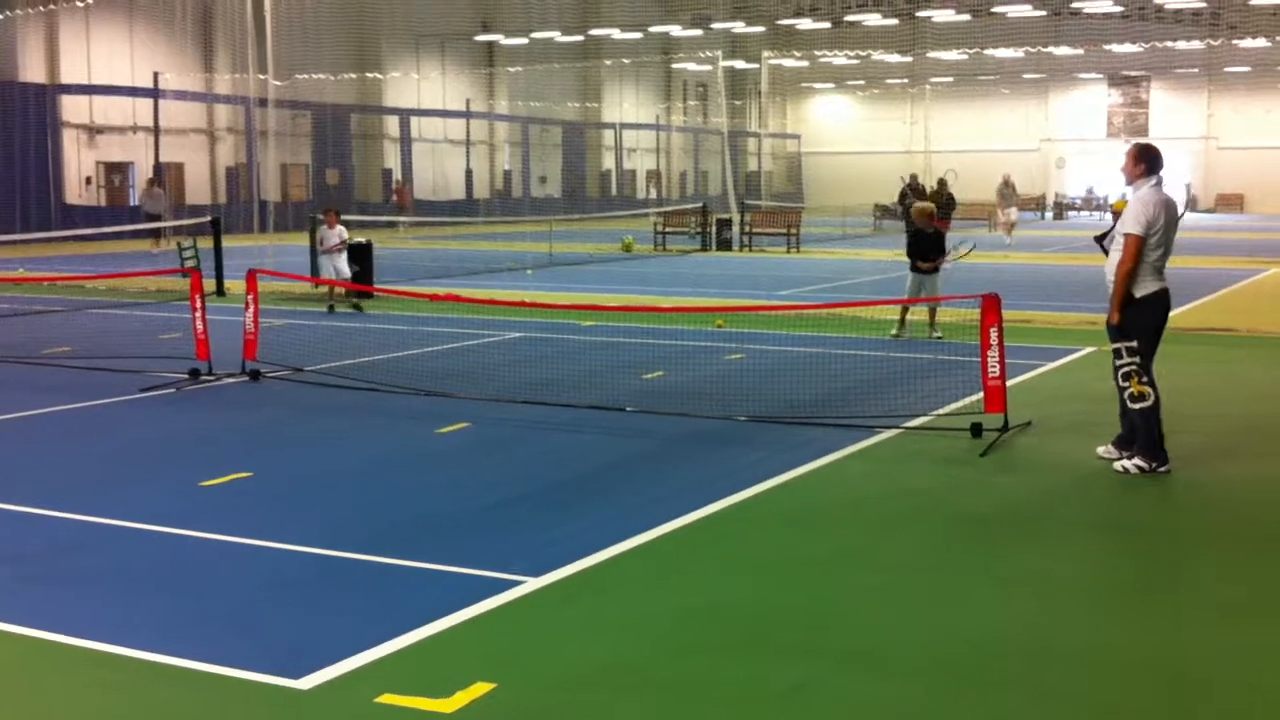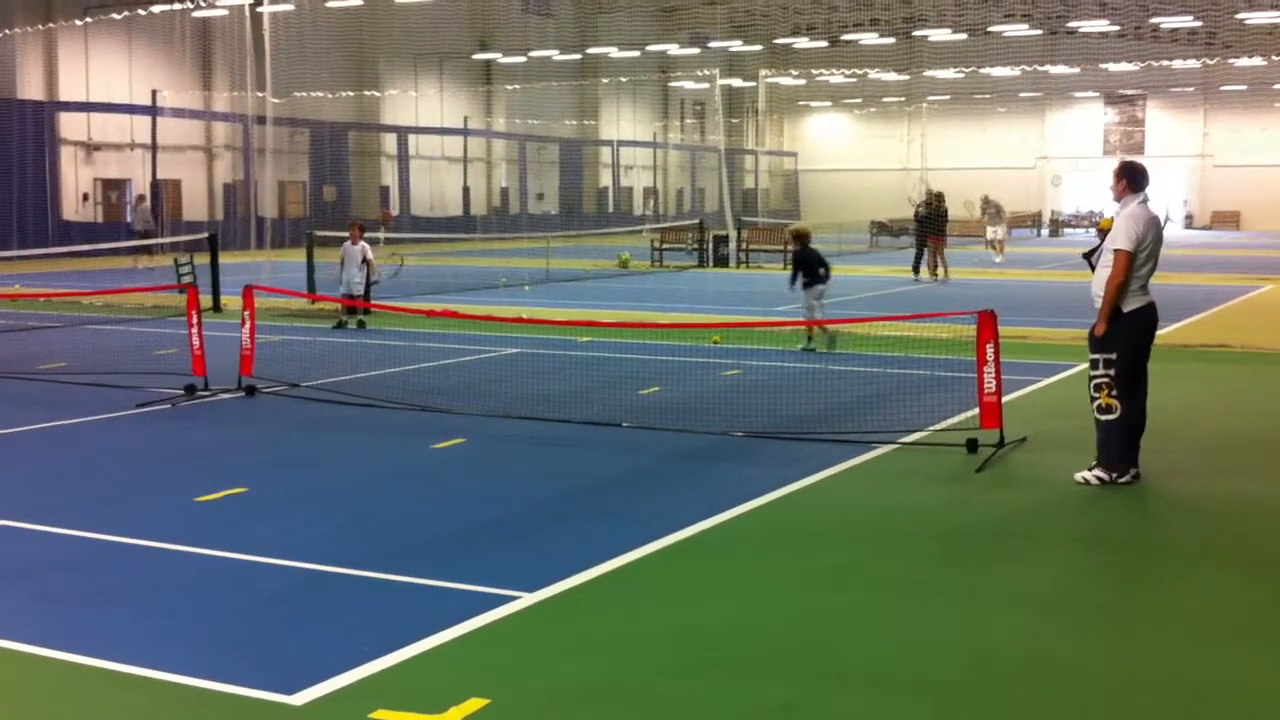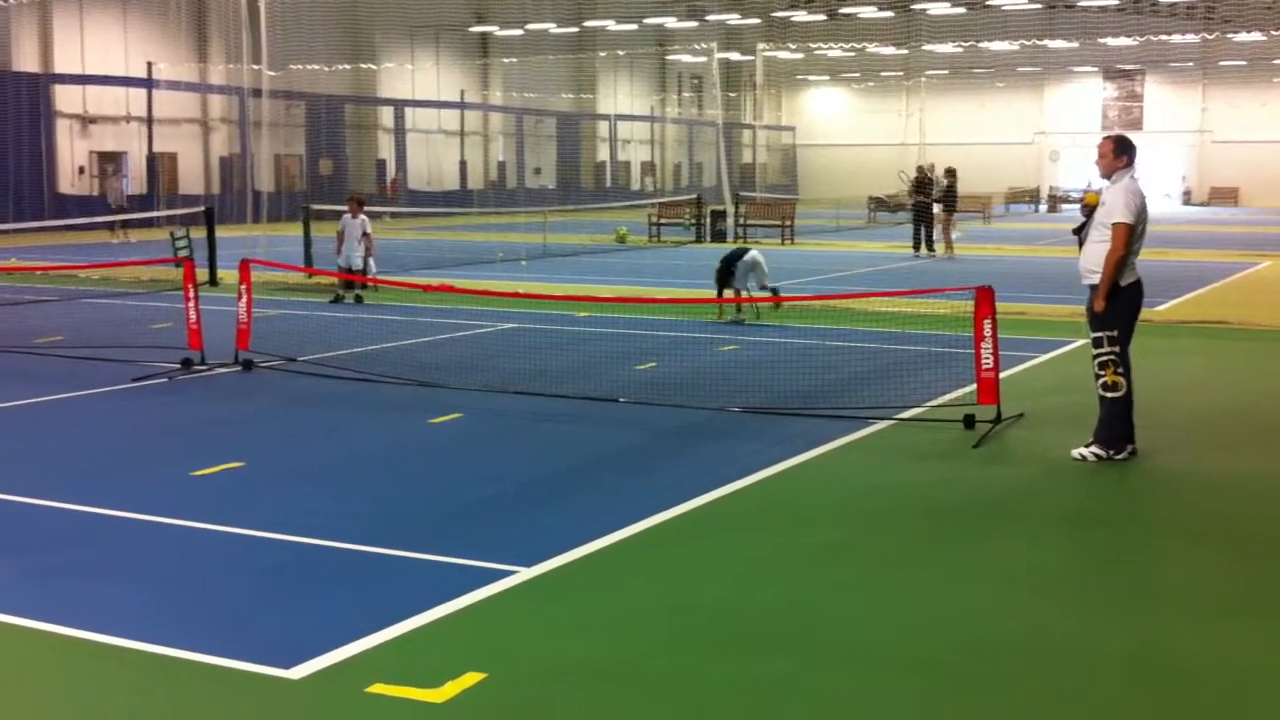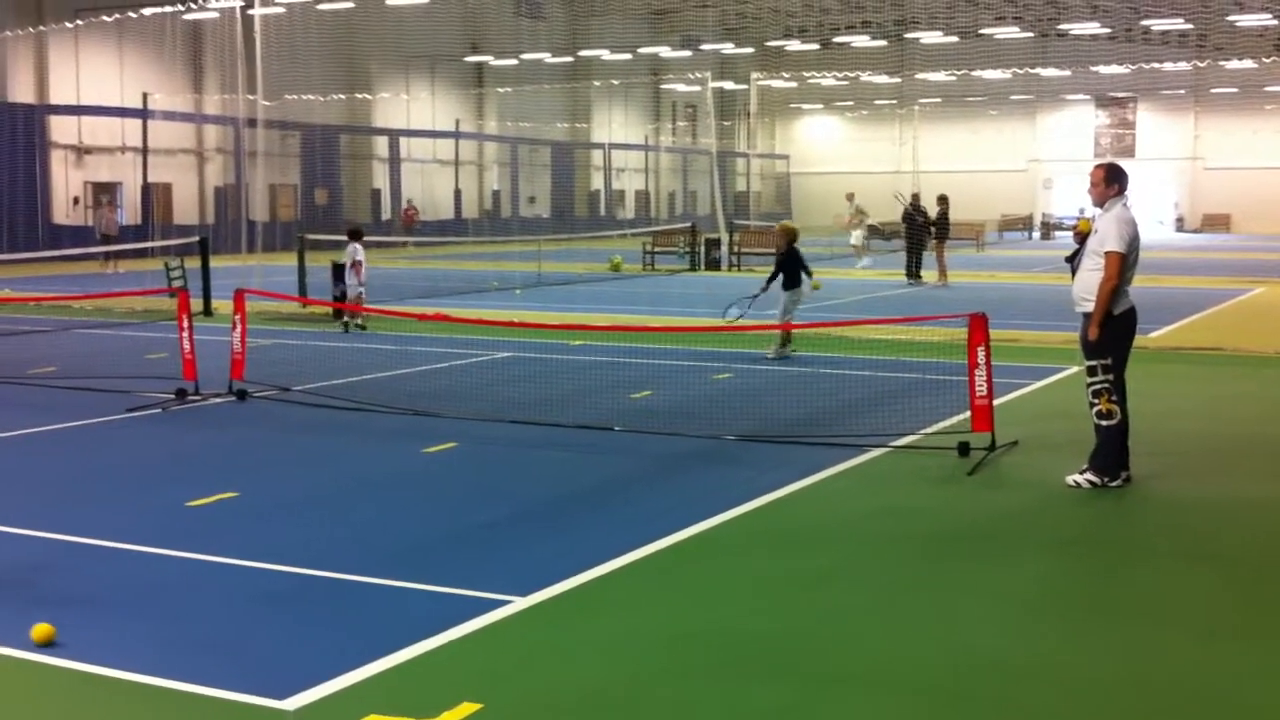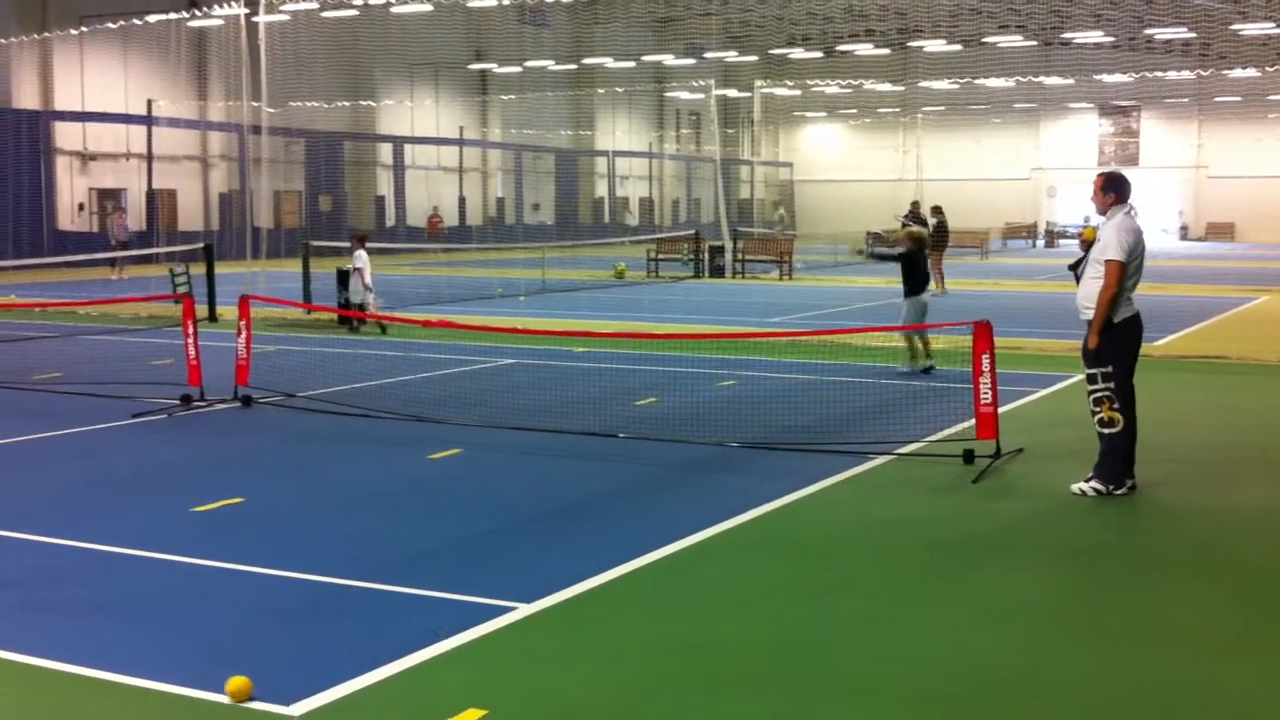
dt=1s
person 1, frame 1
left shoulder: (1141, 202)
right shoulder: (1166, 202)
left elbow: (1128, 262)
left wrist: (1115, 307)
right wrist: (1122, 225)
left hip: (1137, 300)
right hip: (1153, 295)
left knee: (1135, 377)
right knee: (1129, 374)
left ankle: (1152, 455)
right ankle: (1129, 441)
person 1, frame 2
left shoulder: (1129, 218)
right shoulder: (1149, 217)
left elbow: (1119, 276)
left wrist: (1102, 320)
right wrist: (1108, 240)
left hip: (1122, 316)
right hip: (1141, 311)
left knee: (1107, 391)
right knee: (1130, 391)
left ankle: (1113, 465)
right ankle: (1125, 462)
person 1, frame 3
left shoulder: (1124, 192)
right shoulder: (1117, 190)
left elbow: (1118, 250)
left wrist: (1101, 295)
right wrist: (1092, 214)
left hip: (1114, 291)
right hip: (1112, 290)
left knee: (1109, 367)
right knee: (1112, 365)
left ankle: (1112, 443)
right ankle: (1119, 438)
person 1, frame 4
left shoulder: (1116, 220)
right shoulder: (1109, 217)
left elbow: (1111, 278)
left wrist: (1095, 324)
right wrist: (1085, 242)
left hip: (1107, 319)
right hip: (1105, 317)
left knee: (1104, 394)
right knee: (1108, 393)
left ankle: (1106, 470)
right ankle: (1114, 465)
person 1, frame 5
left shoulder: (1117, 227)
right shoulder: (1122, 224)
left elbow: (1111, 287)
left wrist: (1095, 332)
right wrist: (1090, 250)
left hip: (1110, 327)
right hip: (1120, 324)
left knee: (1107, 403)
right knee: (1118, 402)
left ankle: (1111, 478)
right ankle: (1120, 473)
